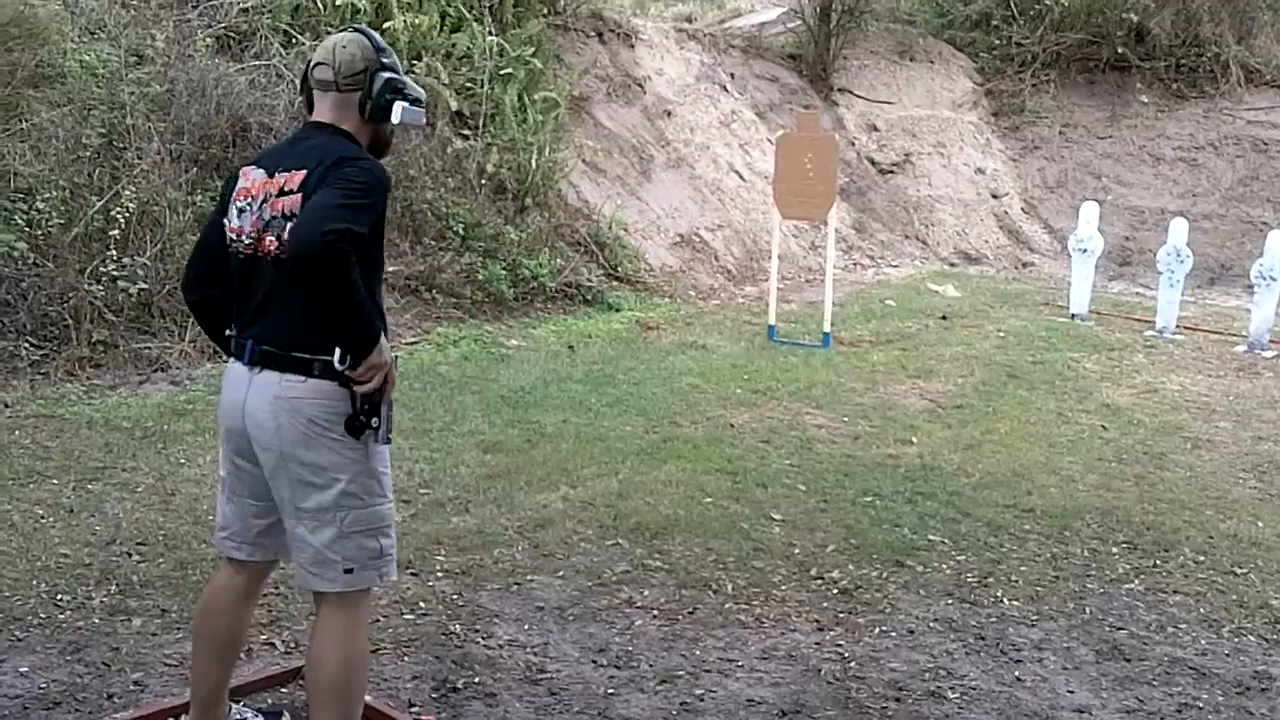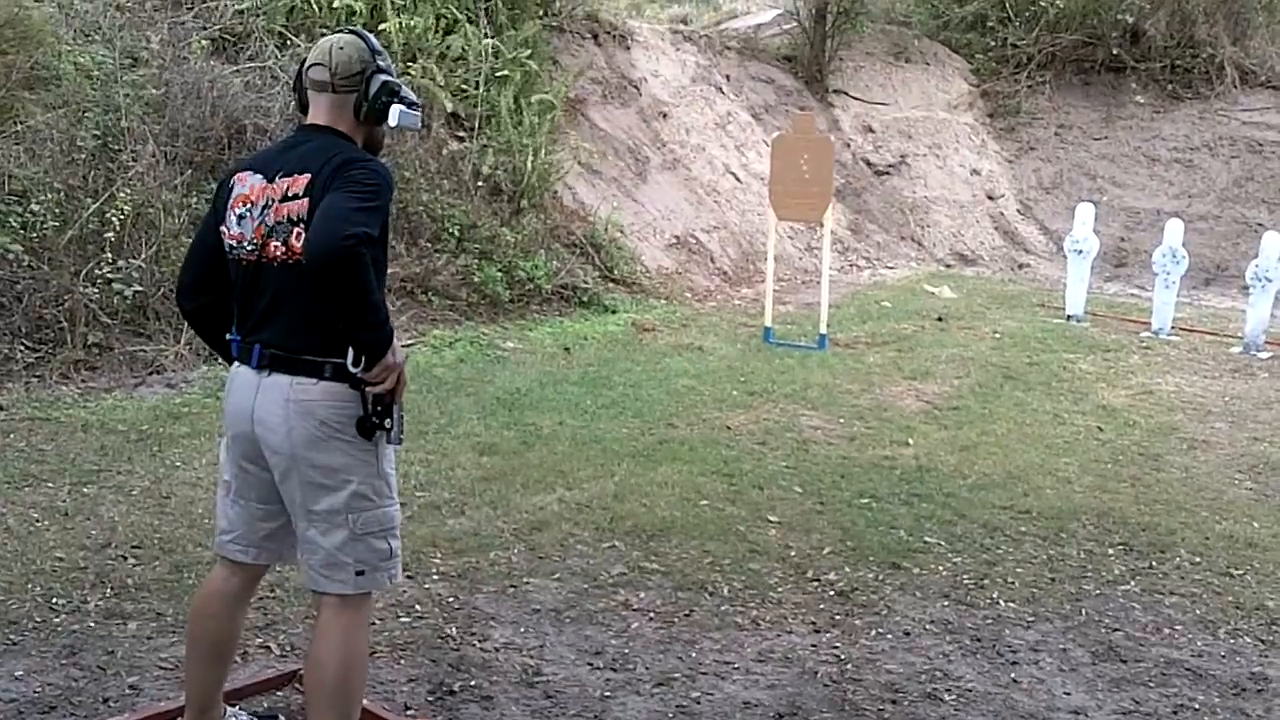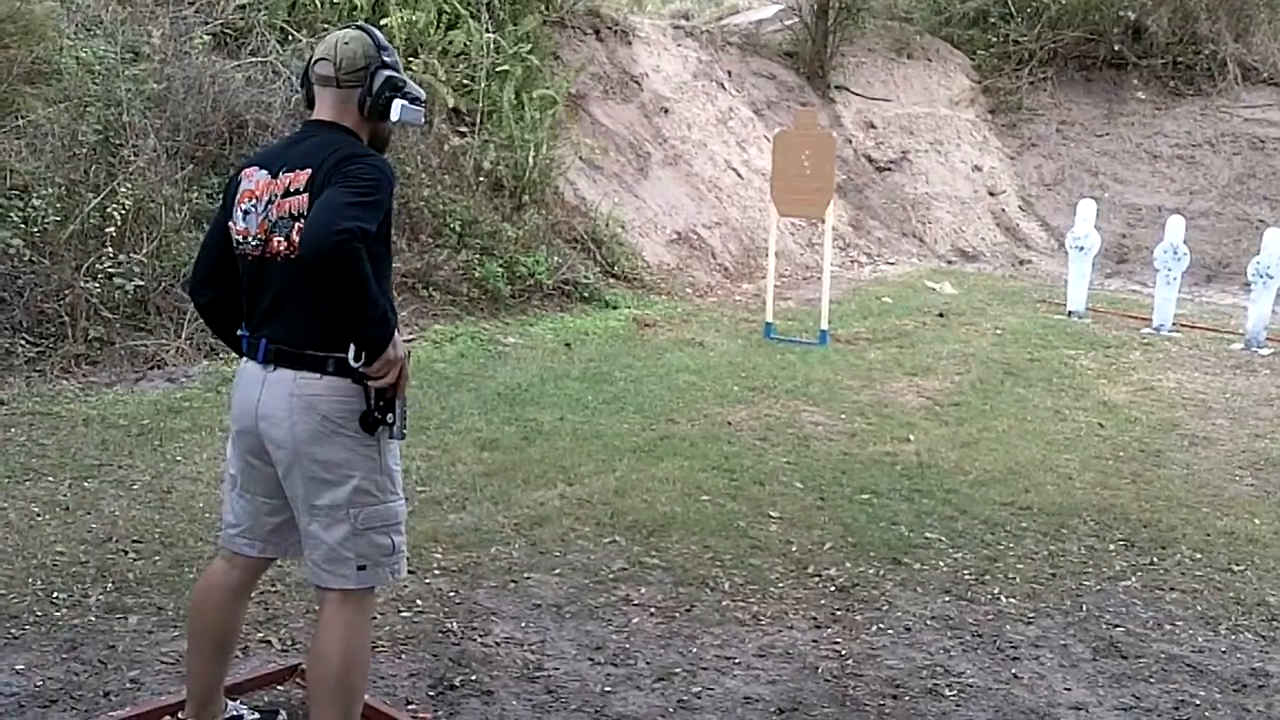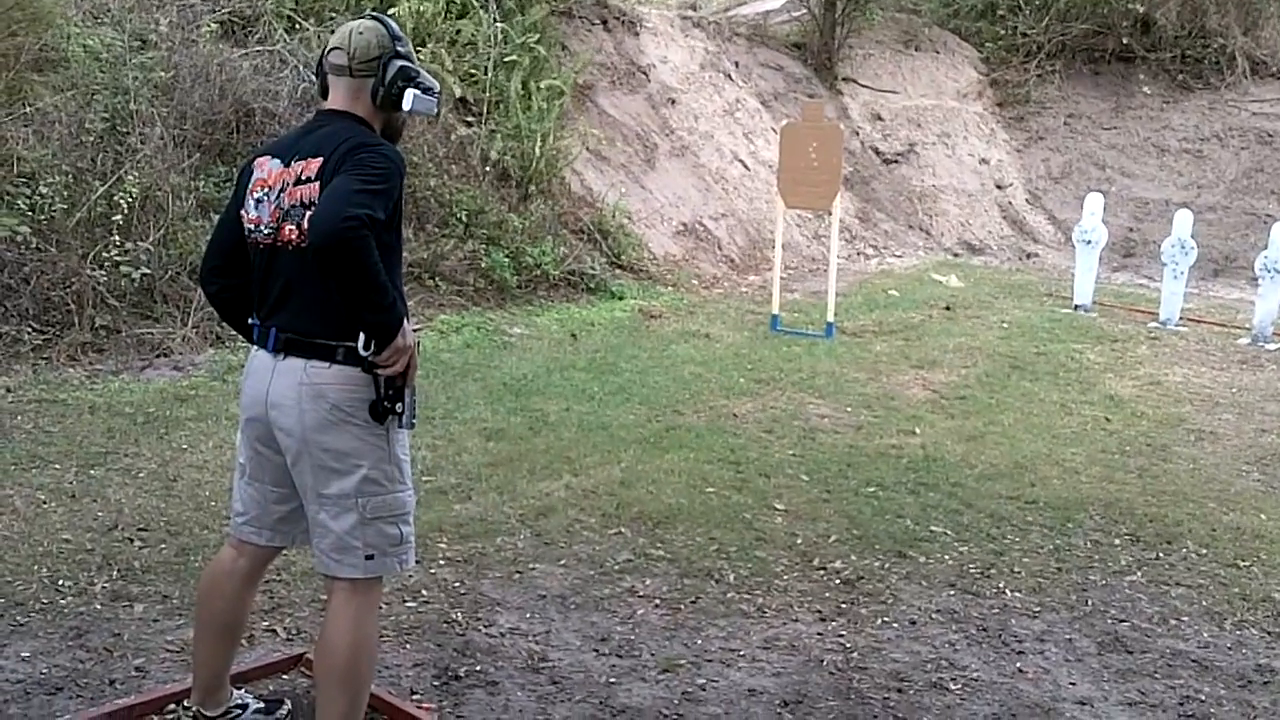
dt=0.4s
person 1, frame 1
left shoulder: (252, 172)
right shoulder: (356, 170)
left elbow: (201, 283)
right elbow: (319, 246)
left wrist: (249, 350)
right wrist: (369, 340)
left hip: (243, 388)
right hip: (318, 402)
left knee: (241, 563)
right knee: (343, 592)
person 1, frame 2
left shoulder: (244, 176)
right shoulder: (360, 171)
left elbow: (195, 292)
right elbow: (336, 250)
left wrist: (249, 356)
right wrist: (379, 344)
left hip: (247, 393)
right hip: (325, 405)
left knee: (236, 564)
right knee: (345, 595)
person 1, frame 3
left shoulder: (254, 171)
right shoulder: (362, 167)
left elbow: (208, 285)
right elbow: (330, 245)
right wrist: (381, 336)
left hip: (254, 387)
right hip: (330, 400)
left knee: (239, 557)
right knee: (348, 590)
person 1, frame 4
left shoulder: (267, 158)
right shoulder: (373, 155)
left elbow: (219, 273)
right elbow: (339, 233)
right wrist: (390, 324)
left hip: (264, 375)
right hip: (340, 389)
left knee: (247, 545)
right knee: (355, 579)
